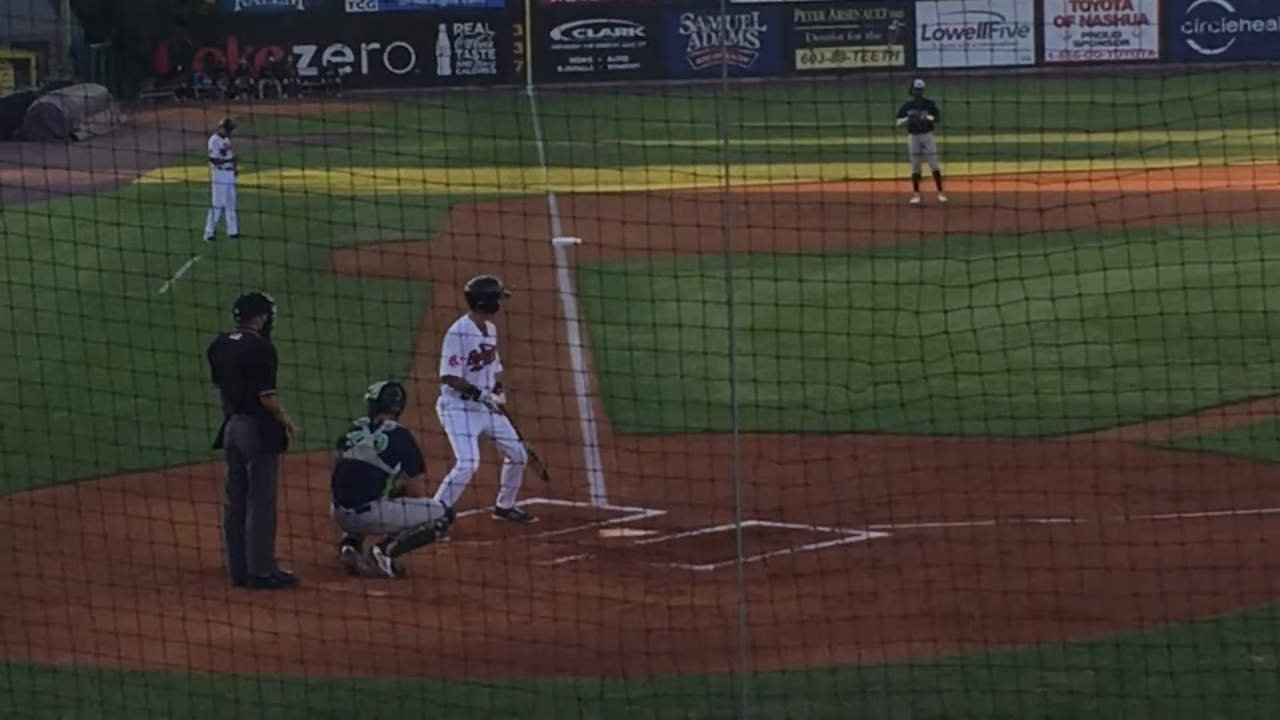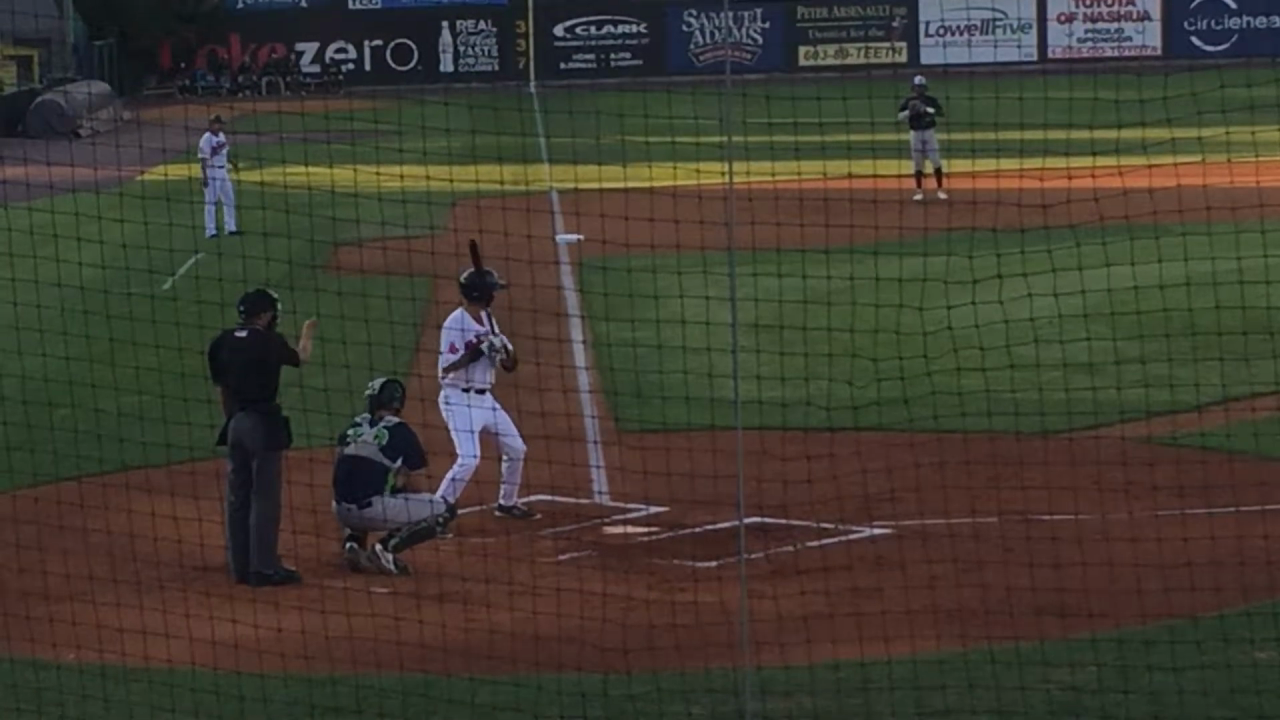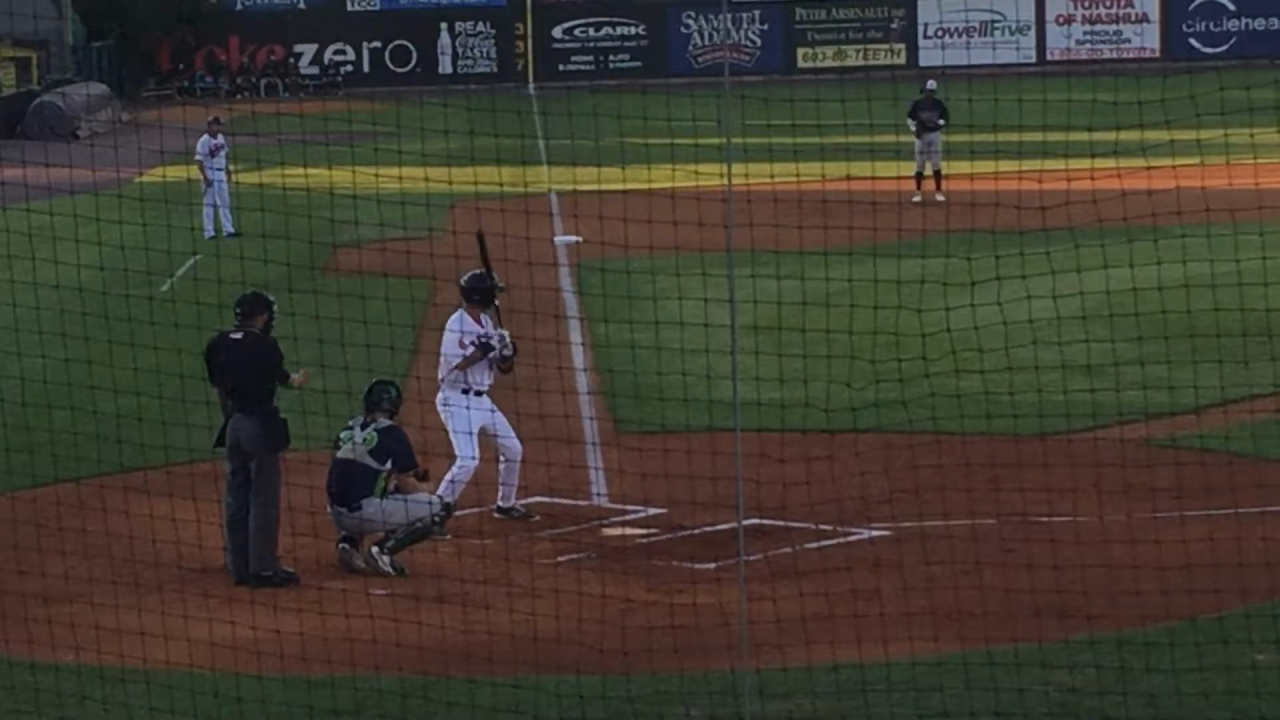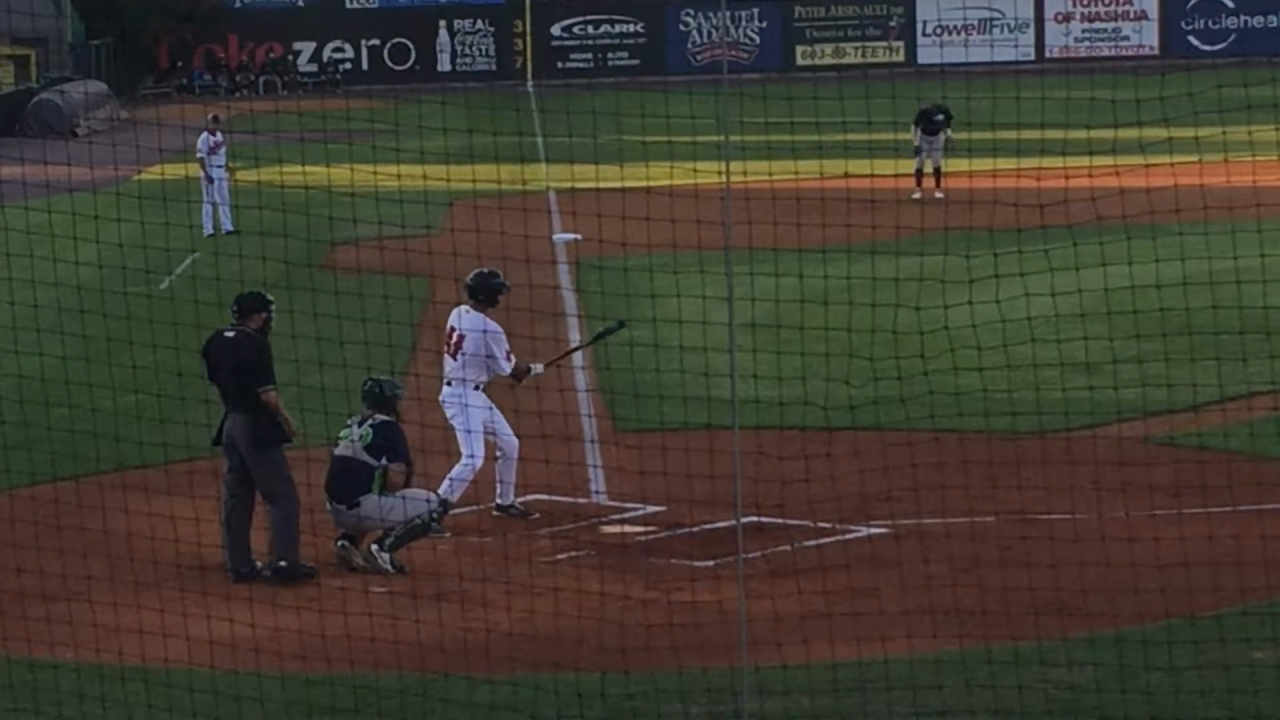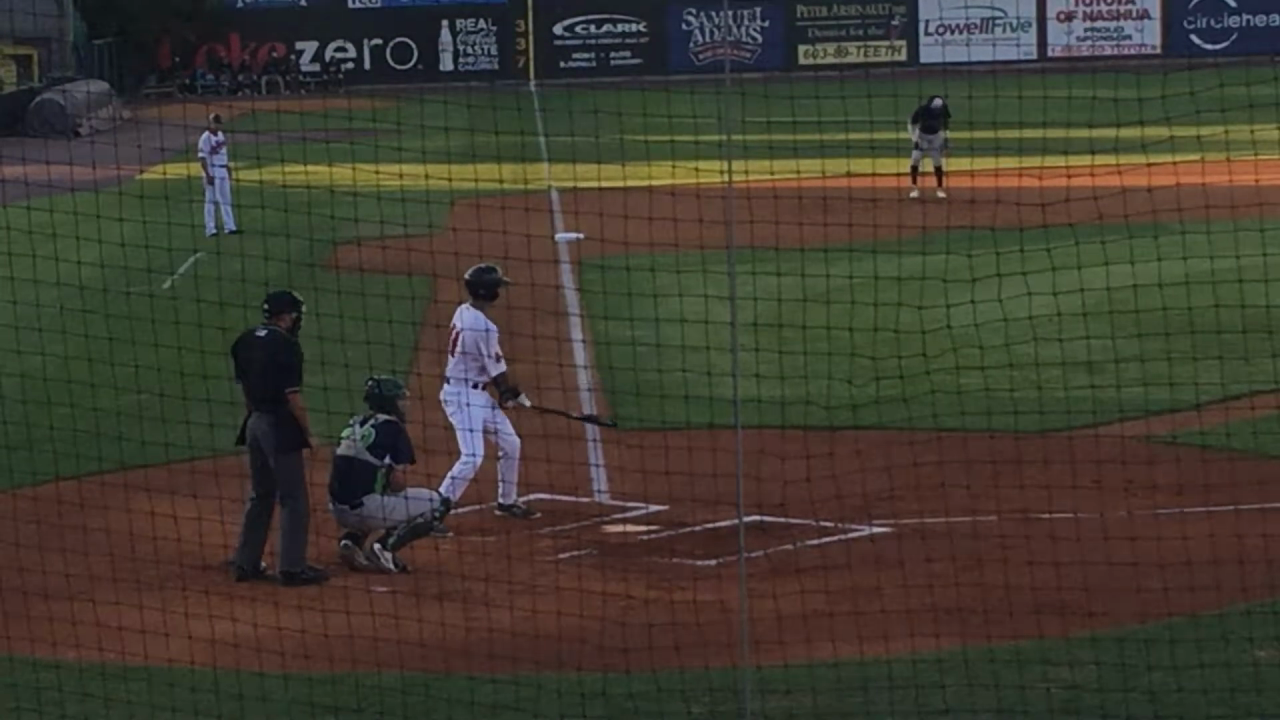
dt=0.5s
person 1, frame 1
left shoulder: (220, 345)
right shoulder: (261, 348)
left elbow: (222, 390)
right elbow: (267, 398)
right wrist: (288, 424)
left hip: (232, 427)
right hip: (258, 429)
left knee: (234, 500)
right knee: (260, 501)
left ankle: (237, 568)
right ankle: (261, 570)
person 1, frame 2
left shoulder: (222, 342)
right shoulder: (269, 342)
left elbow: (222, 388)
right elbow: (300, 358)
right wrist: (307, 333)
left hip: (236, 424)
right hip: (263, 425)
left knee: (237, 497)
right knee: (265, 498)
left ankle: (241, 566)
right ankle: (264, 567)
person 1, frame 3
left shoulder: (217, 344)
right shoulder: (264, 345)
left elbow: (220, 391)
right elbow: (287, 380)
right wrist: (300, 378)
left hip: (234, 426)
right hip: (261, 426)
left knee: (236, 498)
right knee: (264, 500)
left ankle: (240, 567)
right ankle: (263, 569)
person 1, frame 4
left shoulder: (216, 342)
right shoulder: (255, 344)
left elbow: (219, 387)
right elbow: (267, 394)
right wrist: (287, 419)
left hip: (230, 424)
right hip: (257, 427)
left knee: (235, 497)
right knee: (282, 495)
left ankle: (240, 565)
right ankle: (284, 562)
person 1, frame 5
left shoulder: (245, 341)
right shoulder: (286, 345)
left elbow: (244, 388)
right elbow: (293, 396)
right wrist: (308, 432)
left hip: (254, 424)
right hip: (281, 428)
left knee: (260, 496)
right knee: (293, 499)
left ankle: (246, 562)
right ankle: (292, 567)
person 2, frame 1
left shoulder: (490, 329)
right shoulder: (459, 331)
right elbow: (448, 376)
left wrist: (497, 391)
right wrist: (479, 394)
left hip: (483, 404)
right hip: (457, 405)
left knee: (518, 452)
right knee: (468, 463)
left ankle: (505, 506)
person 2, frame 2
left shoulder: (487, 320)
right shoulder: (455, 323)
left elbow: (511, 365)
right elbow: (448, 365)
left wrist: (503, 350)
right wrist: (481, 349)
left hip: (485, 398)
right hip: (459, 399)
left knee: (516, 448)
right knee: (469, 459)
left ankle: (507, 503)
person 2, frame 3
left shoulder: (486, 322)
right shoulder: (457, 324)
left elbow: (505, 367)
right elbow: (459, 362)
left wrist: (507, 350)
right wrist: (489, 345)
left hip: (481, 399)
right hip: (457, 399)
left knee: (513, 449)
right knee: (468, 461)
left ankle: (506, 504)
person 2, frame 4
left shoulder: (458, 313)
right shoulder: (489, 329)
right elbow: (510, 368)
left wrist: (519, 369)
right wrist: (531, 370)
left hip: (472, 394)
right hip: (462, 396)
left knee: (509, 444)
right knee: (473, 459)
left ankle: (505, 503)
person 2, frame 5
left shoulder: (462, 312)
right shoulder: (484, 327)
right elbow: (496, 371)
left wrist: (504, 391)
right wrist: (515, 394)
left hip: (476, 393)
right hip: (463, 394)
left knee: (511, 444)
right knee: (472, 458)
left ankle: (507, 502)
person 3, frame 1
left shoulder: (352, 430)
right shoulder: (400, 436)
right elbow: (416, 491)
left hip: (340, 513)
right hip: (370, 514)
right knee: (443, 515)
left ankle: (349, 547)
right ankle: (384, 552)
person 3, frame 2
left shoulder: (352, 427)
right shoulder: (401, 431)
left hip: (342, 510)
right hip: (373, 509)
right knee: (444, 510)
left ankle: (353, 543)
right ankle: (386, 548)
person 3, frame 3
left shoulder: (348, 430)
right shoulder: (392, 433)
right elbow: (407, 487)
right wrist: (425, 489)
left hip: (338, 513)
right hip: (365, 512)
right knee: (439, 509)
left ankle: (348, 543)
right ankle: (382, 551)
person 3, frame 4
left shoulder: (351, 427)
right shoulder: (390, 428)
right elbow: (395, 482)
right wrist: (406, 476)
left hip: (337, 510)
right hip: (363, 508)
right knee: (435, 505)
left ankle: (347, 540)
right ankle: (382, 548)
person 3, frame 5
left shoulder: (353, 426)
right shoulder: (392, 428)
right elbow: (396, 482)
right wrist: (400, 489)
left hip: (340, 510)
right hip: (365, 508)
right knee: (439, 503)
left ankle: (351, 540)
right ankle: (384, 547)
